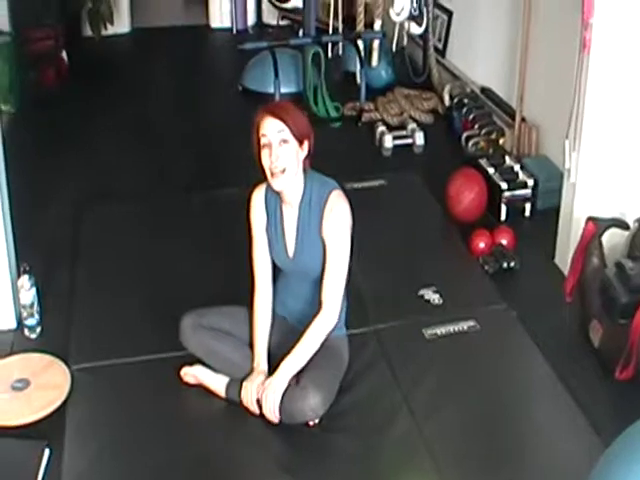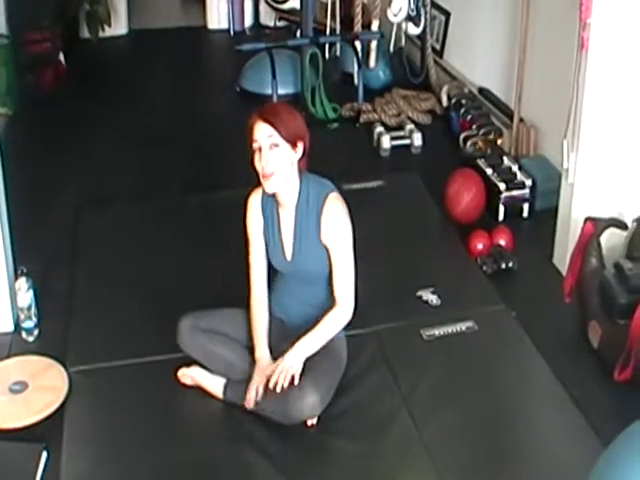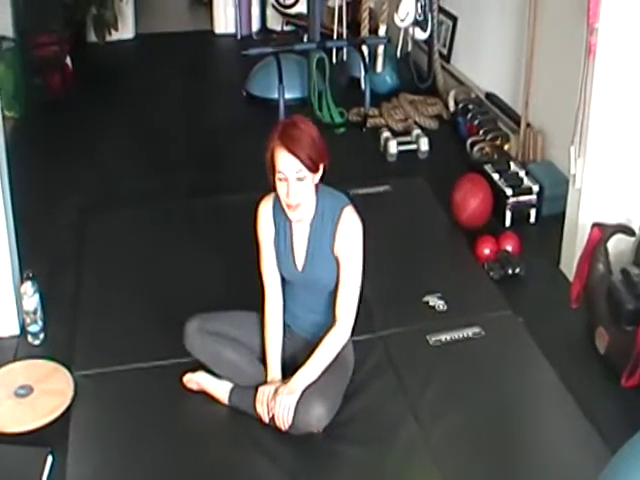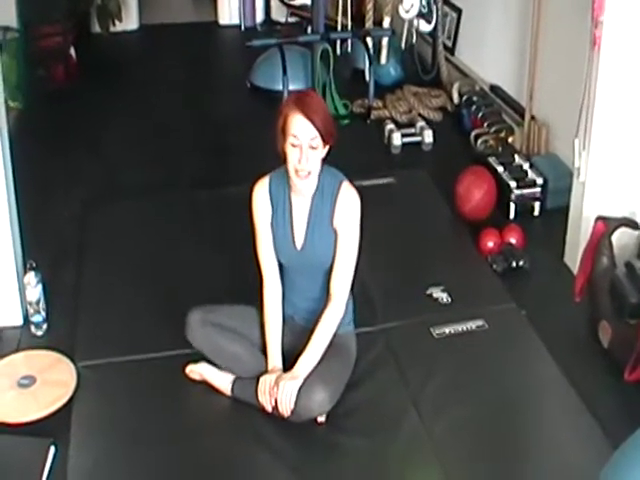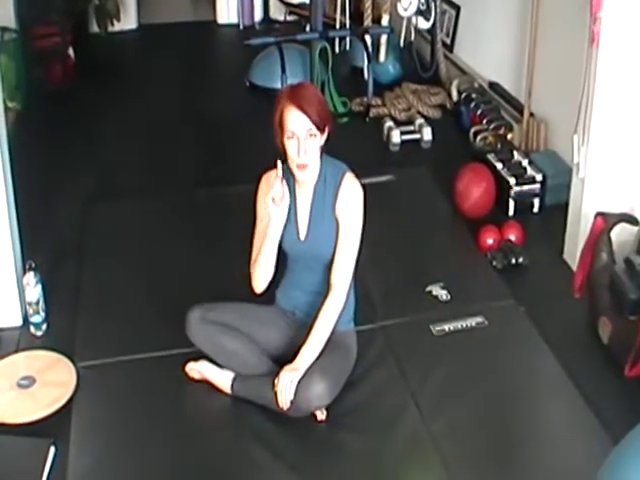
dt=1s
person 1, frame 1
left shoulder: (332, 204)
right shoulder: (261, 199)
left elbow: (331, 310)
right elbow: (262, 288)
left wrist: (279, 377)
right wrist: (259, 367)
left hip: (321, 336)
right hip: (278, 320)
left knee: (309, 404)
right knee: (191, 326)
left ankle: (222, 383)
right ankle: (292, 382)
person 1, frame 2
left shoulder: (329, 207)
right shoulder: (257, 203)
left elbow: (344, 307)
right elbow: (257, 290)
left wrist: (298, 353)
right wrist: (263, 363)
left hip: (320, 337)
right hip: (276, 321)
left knee: (306, 403)
right knee: (188, 329)
left ankle: (219, 384)
right ankle: (276, 380)
person 1, frame 3
left shoulder: (345, 221)
right shoulder: (268, 211)
left elbow: (344, 323)
right elbow: (272, 295)
left wrist: (295, 385)
right wrist: (275, 378)
left hip: (327, 342)
right hip: (284, 327)
left knee: (311, 415)
right knee: (196, 331)
left ankle: (226, 389)
right ankle: (275, 390)
person 1, frame 4
left shoulder: (344, 198)
right shoulder: (265, 191)
left elbow: (338, 299)
right elbow: (271, 282)
left wrist: (297, 372)
right wrist: (275, 365)
left hip: (330, 332)
right hip: (286, 319)
left knee: (314, 400)
right knee: (198, 324)
left ankle: (228, 381)
right ankle: (277, 378)
person 1, frame 5
left shoulder: (347, 188)
right shoulder: (272, 183)
left elbow: (339, 288)
right elbow: (258, 282)
left wrist: (300, 364)
right wrist: (277, 220)
left hip: (332, 329)
right hip: (285, 316)
left knee: (313, 392)
right knee: (198, 321)
left ankle: (228, 379)
right ankle: (286, 377)
